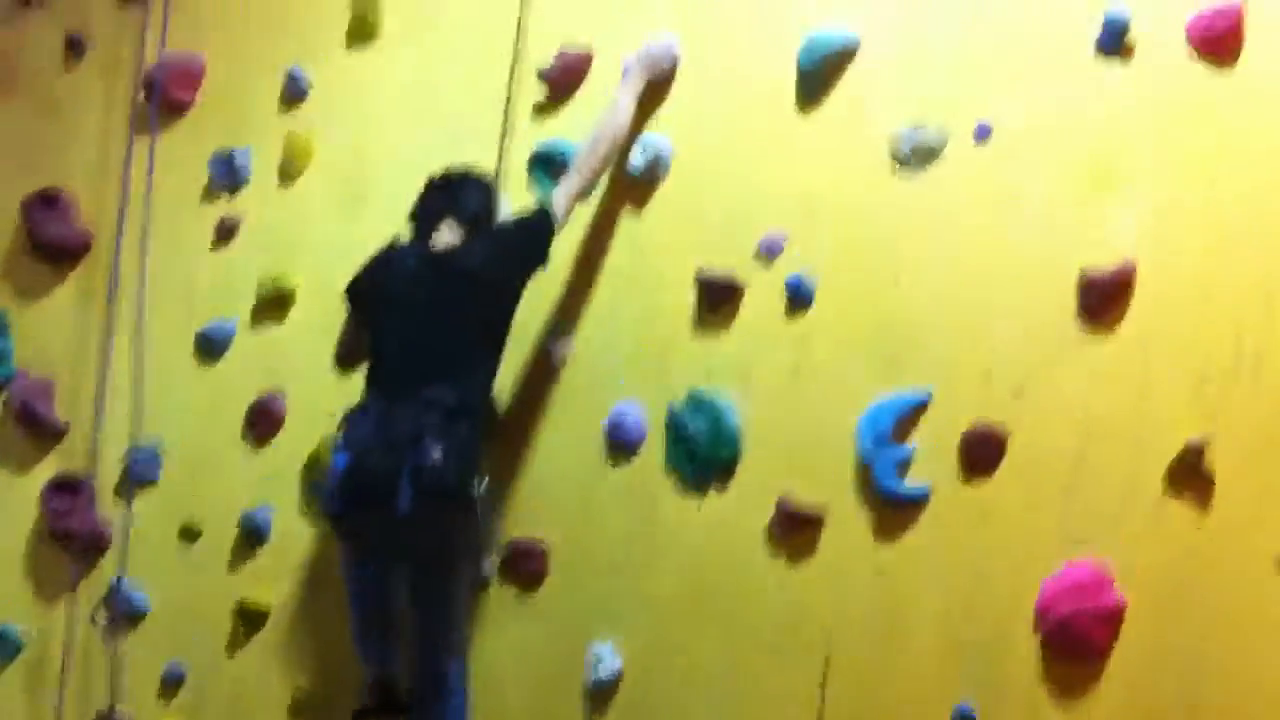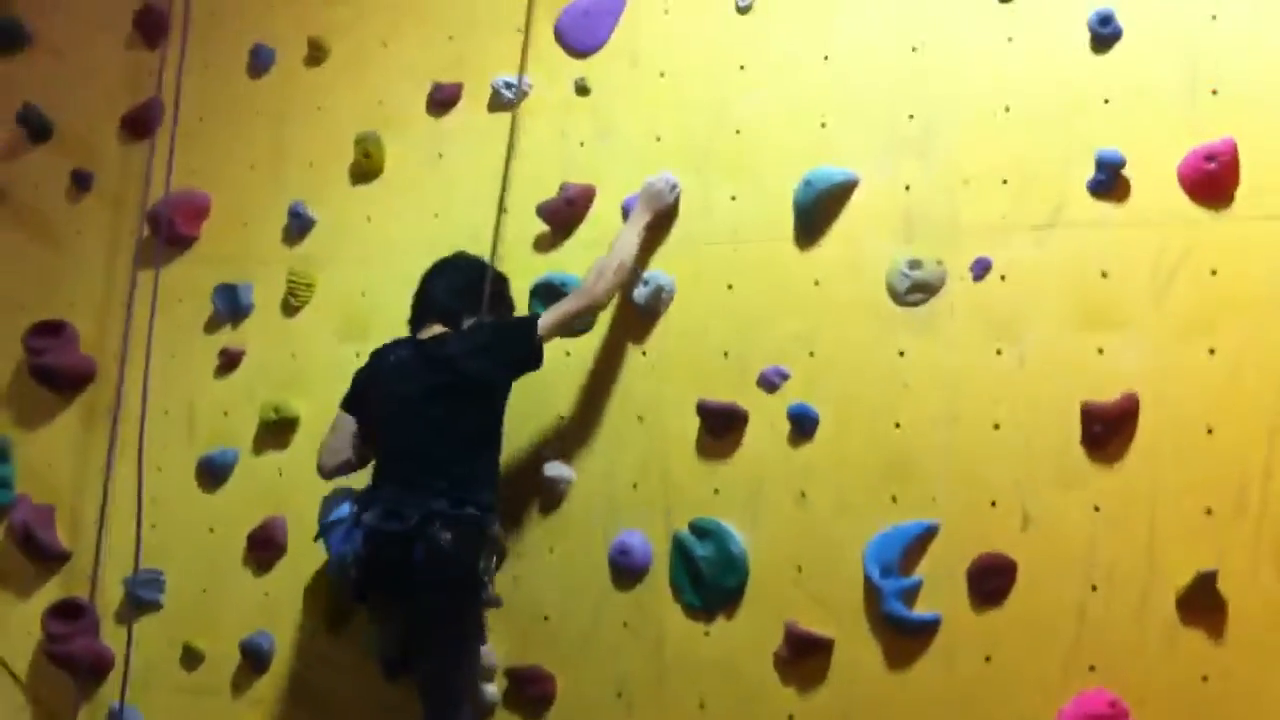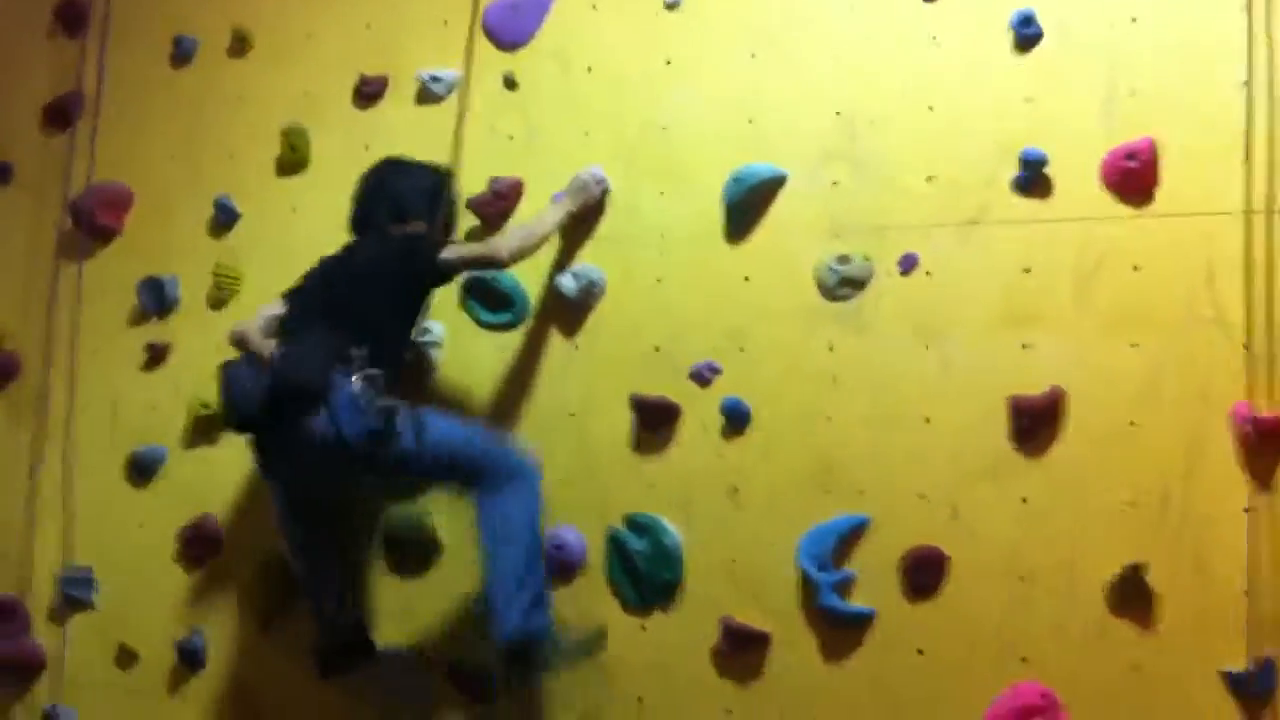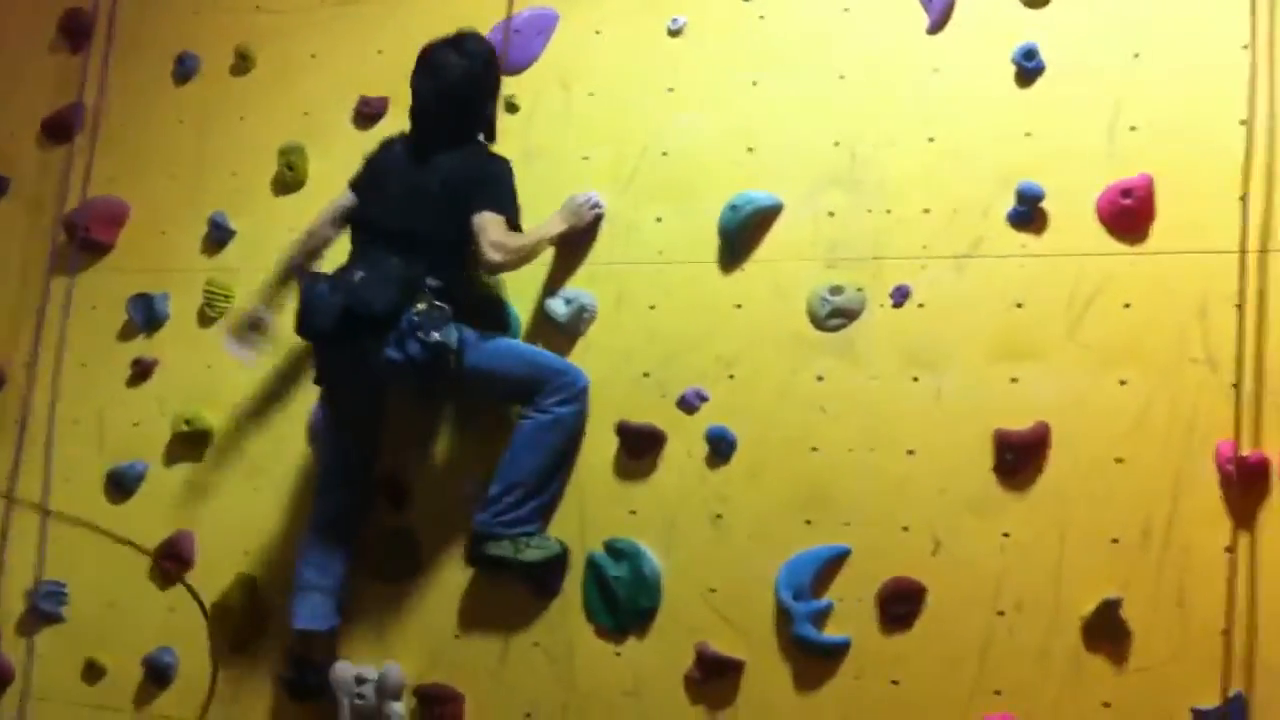
dt=1s
person 1, frame 1
left shoulder: (387, 267)
right shoulder: (502, 253)
left elbow: (347, 356)
right elbow: (588, 168)
right wrist: (634, 79)
left hip: (365, 467)
right hip: (440, 481)
left knee: (369, 555)
right knee: (439, 659)
person 1, frame 2
left shoulder: (383, 365)
right shoulder: (490, 349)
left elbow: (330, 461)
right elbow: (593, 296)
right wrist: (642, 217)
left hip: (375, 553)
right hip: (450, 562)
left knee: (341, 511)
left ankle: (406, 636)
person 1, frame 3
left shoulder: (328, 271)
right shoulder: (406, 253)
left elbow: (246, 332)
right elbow: (500, 251)
right wrist: (565, 204)
left hip: (284, 428)
right hip: (350, 410)
left knee: (315, 531)
right knee: (511, 471)
left ankle: (339, 637)
right ankle: (522, 632)
person 1, frame 4
left shoulder: (392, 153)
right shoulder: (484, 168)
left elbow: (319, 231)
right elbow: (494, 253)
left wrist: (267, 302)
right wrist: (558, 225)
left hip: (347, 334)
left knee: (340, 492)
right knee: (564, 388)
left ankle: (311, 637)
right ankle: (500, 530)
